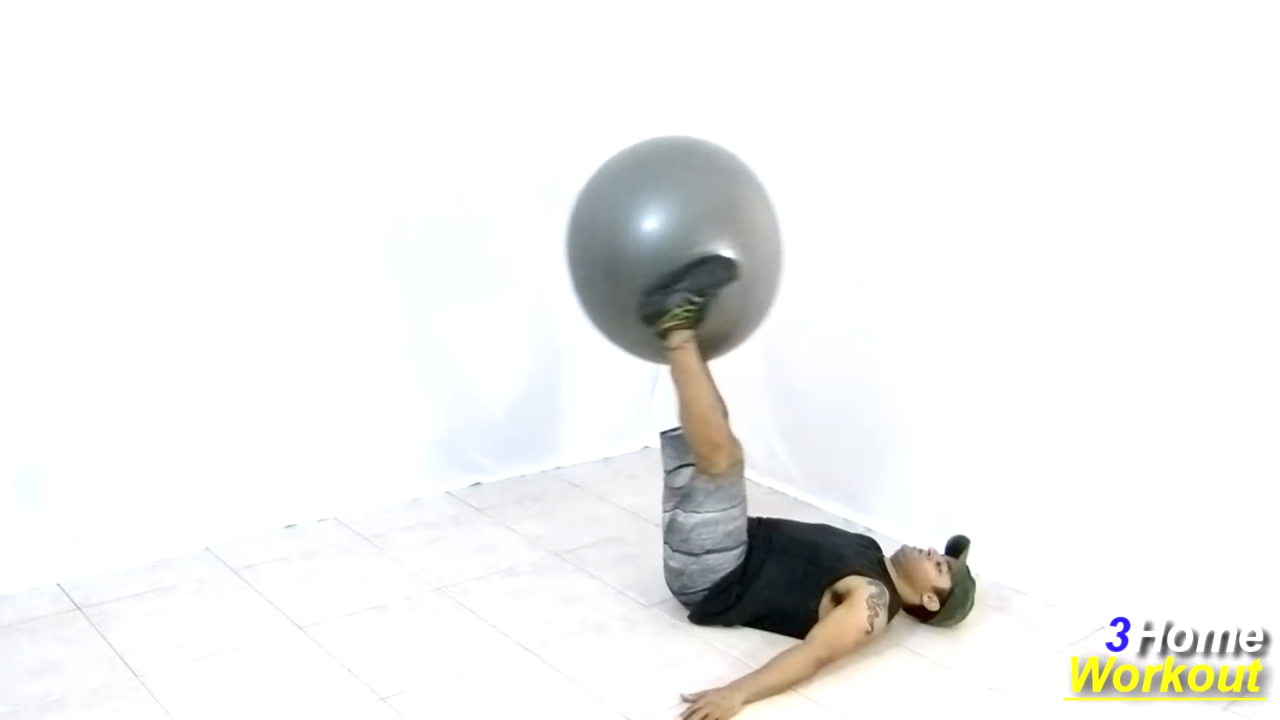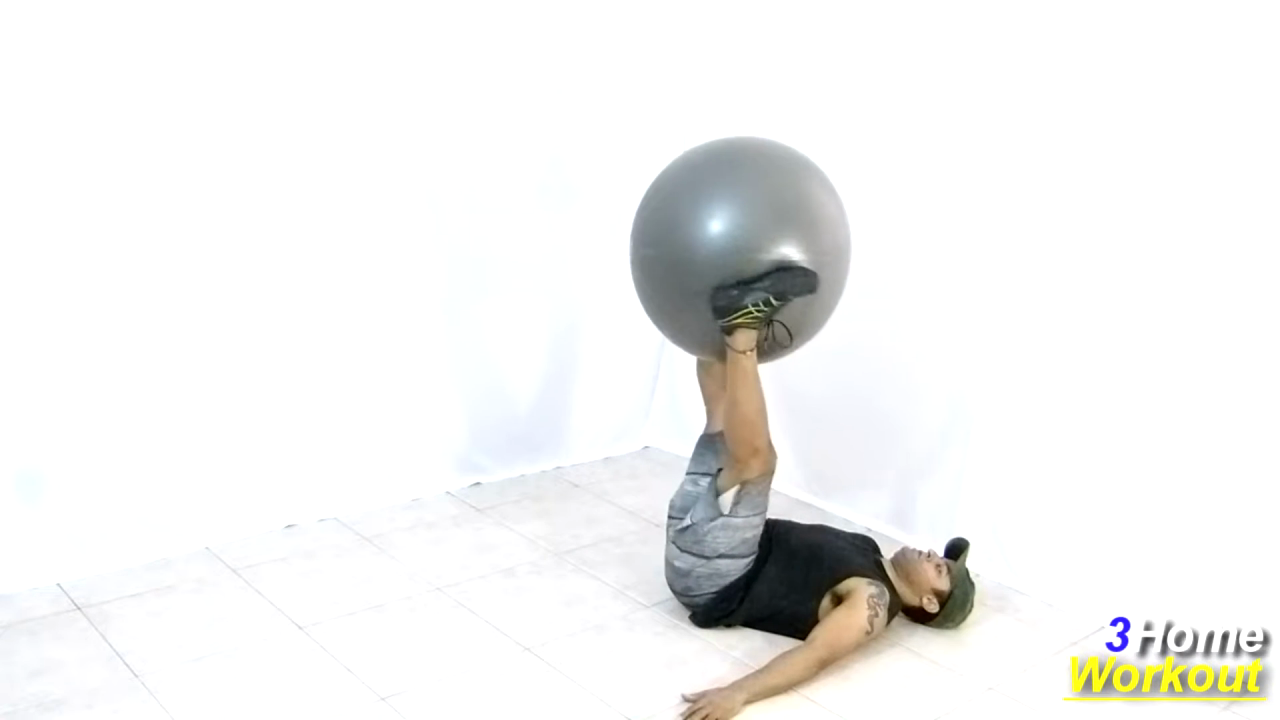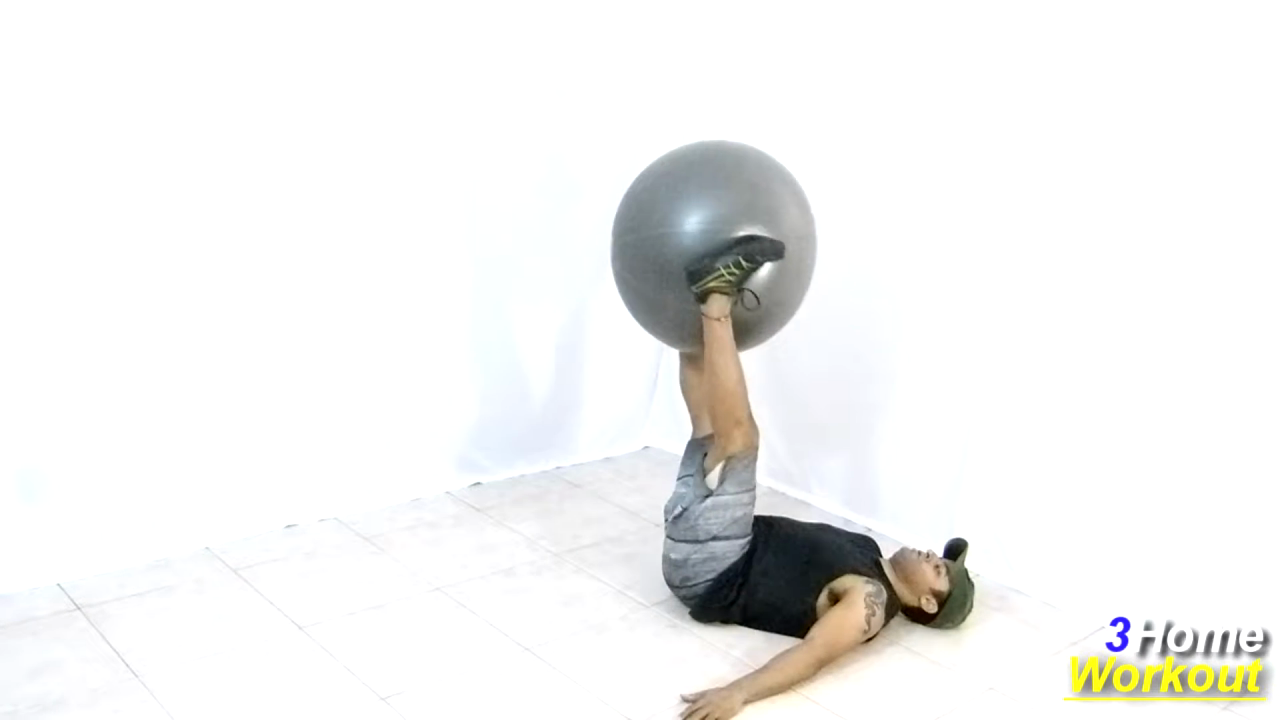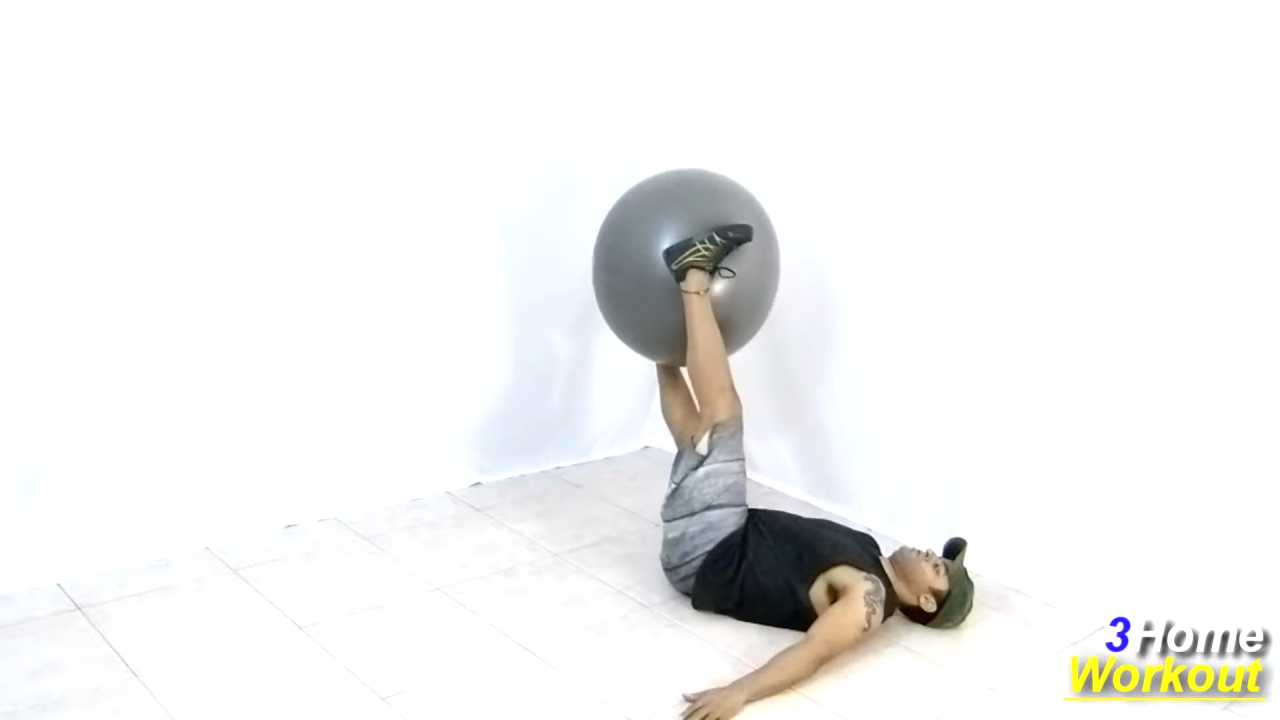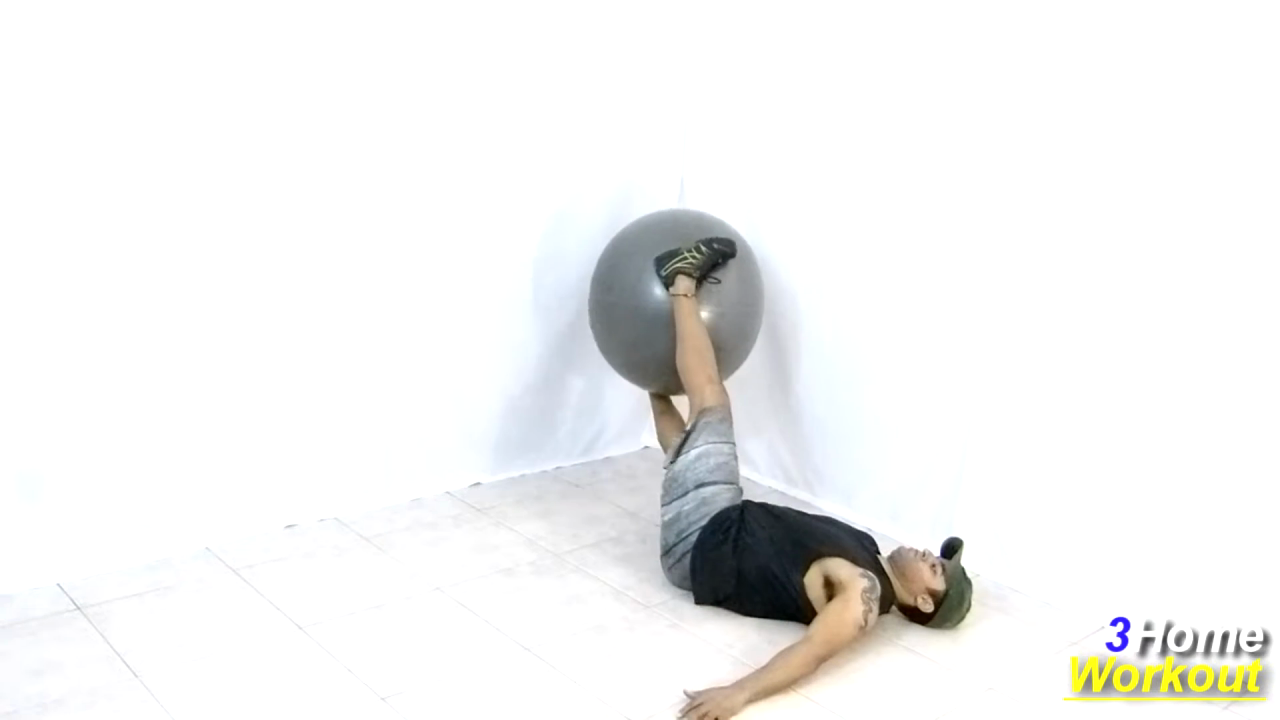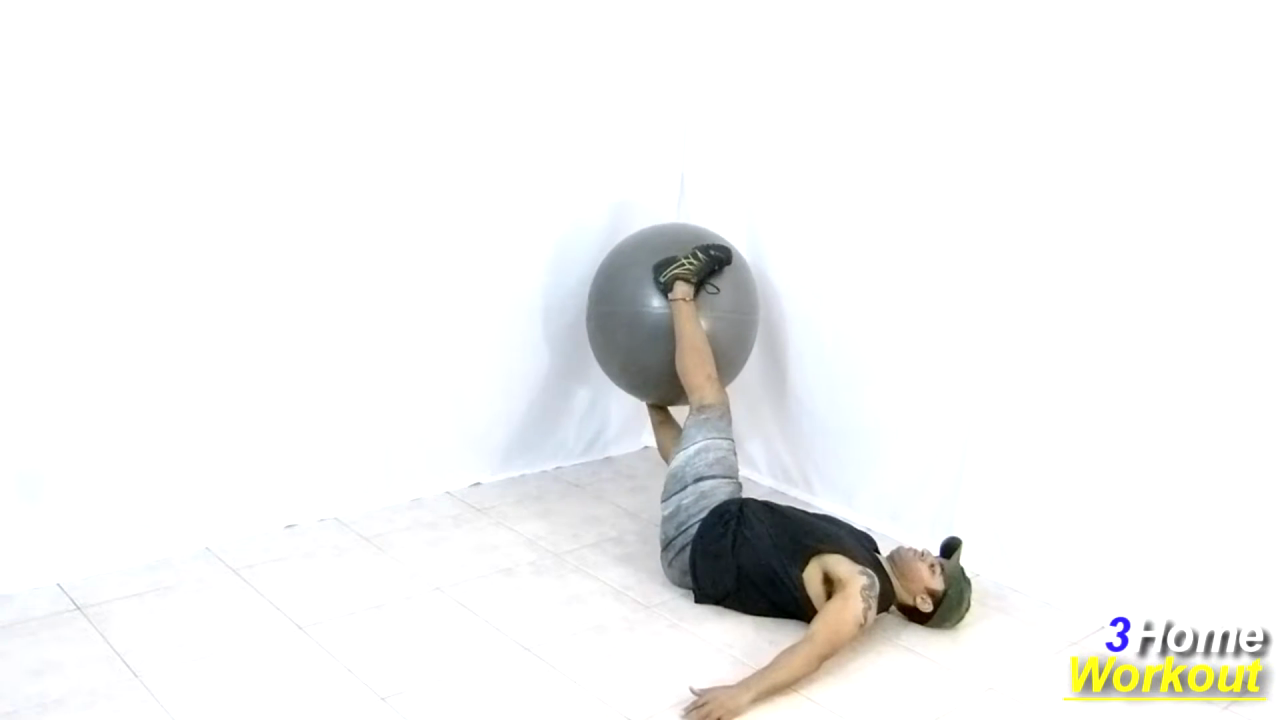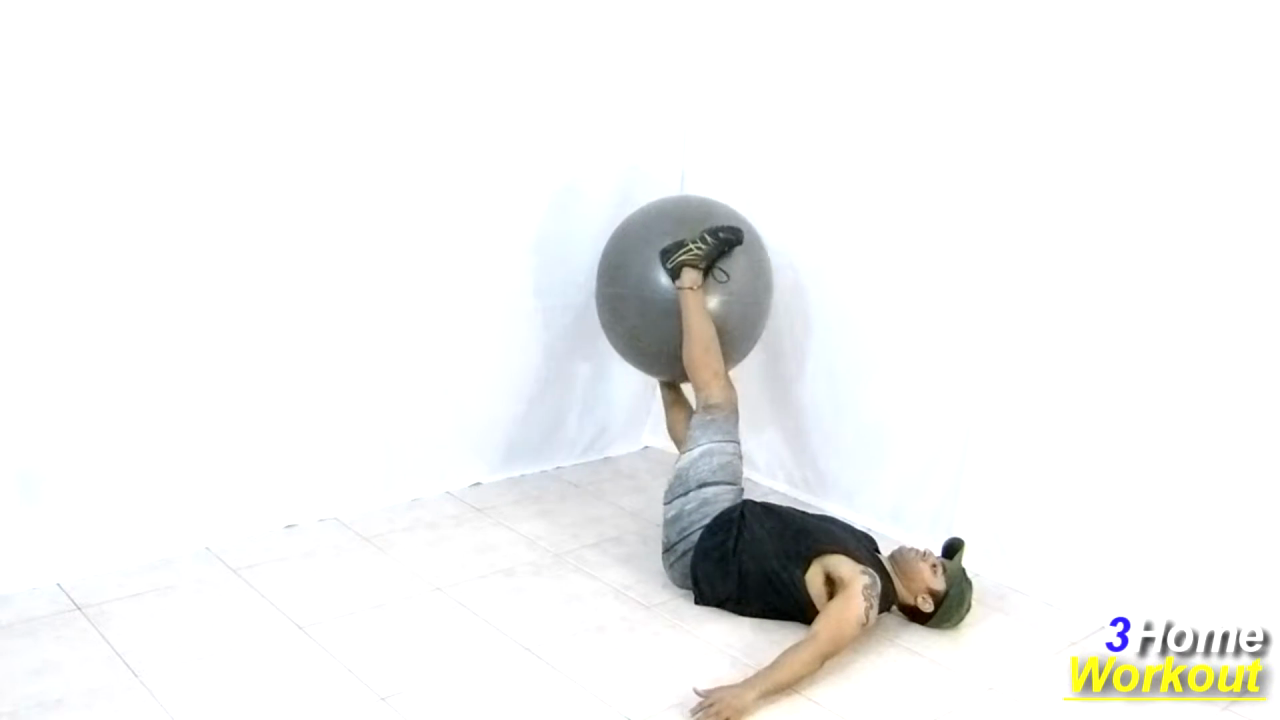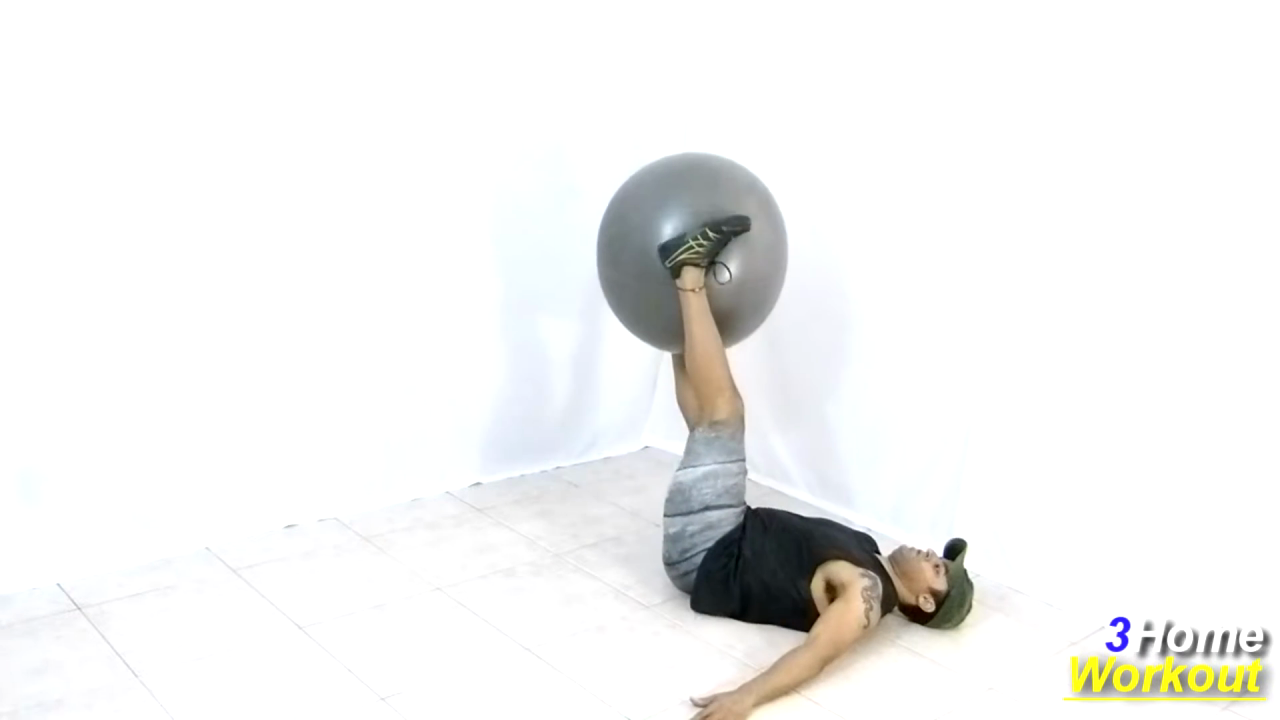
dt=0.3s
person 1, frame 1
left shoulder: (871, 603)
right shoulder: (864, 550)
left elbow: (813, 656)
left hip: (710, 581)
left knee: (720, 452)
right knee: (707, 426)
left ankle: (678, 325)
right ankle: (677, 320)
person 1, frame 2
left shoulder: (872, 603)
right shoulder: (865, 552)
left elbow: (815, 655)
left hip: (708, 581)
right hip: (701, 539)
left knee: (754, 457)
right knee: (726, 420)
left ankle: (744, 328)
right ankle: (741, 323)
person 1, frame 3
left shoulder: (870, 602)
right shoulder: (867, 552)
left elbow: (813, 654)
left hip: (709, 576)
right hip: (726, 553)
left knee: (737, 436)
right knee: (713, 424)
left ankle: (717, 295)
right ankle: (710, 299)
person 1, frame 4
left shoulder: (868, 597)
right shoulder: (866, 552)
left elbow: (814, 652)
left hip: (706, 559)
right hip: (716, 549)
left knee: (722, 413)
left ankle: (696, 276)
person 1, frame 5
left shoulder: (864, 594)
right shoulder: (865, 552)
left elbow: (813, 652)
left hip: (702, 544)
right hip: (711, 541)
left knee: (710, 403)
left ankle: (683, 281)
person 1, frame 6
left shoulder: (862, 590)
right shoulder: (864, 551)
left elbow: (814, 650)
left hip: (702, 537)
right hip: (712, 536)
left knee: (709, 401)
left ankle: (682, 286)
person 1, frame 7
left shoulder: (865, 591)
right shoulder: (867, 552)
left elbow: (816, 650)
left hip: (703, 544)
right hip: (714, 538)
left knee: (717, 400)
person 1, frame 8
left shoulder: (865, 595)
right shoulder: (867, 555)
left elbow: (817, 652)
left hip: (704, 559)
right hip: (723, 545)
left knee: (723, 414)
left ankle: (691, 273)
